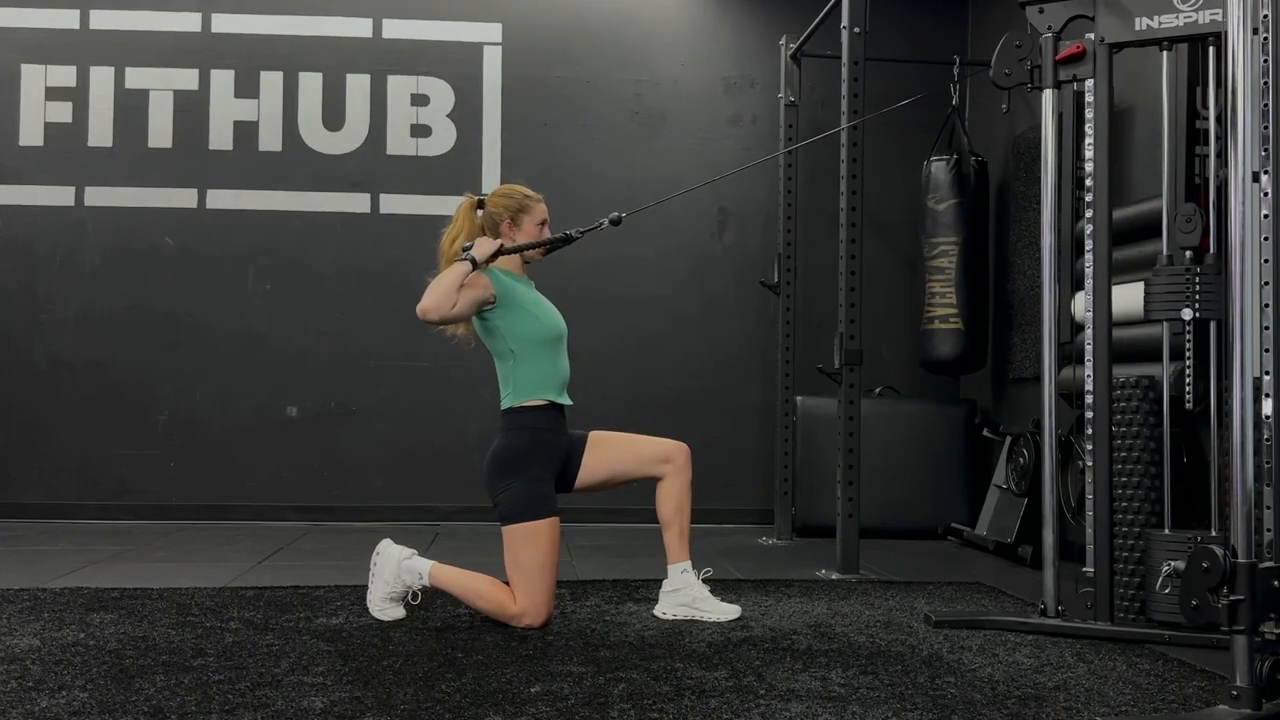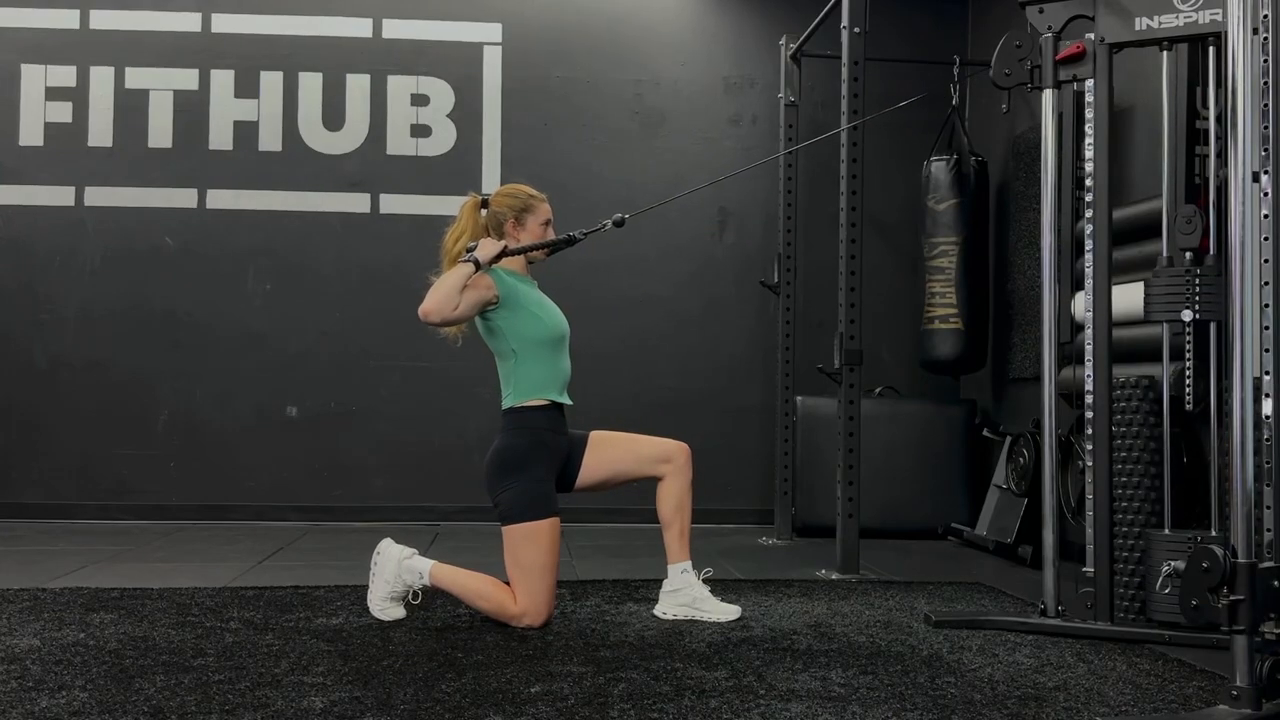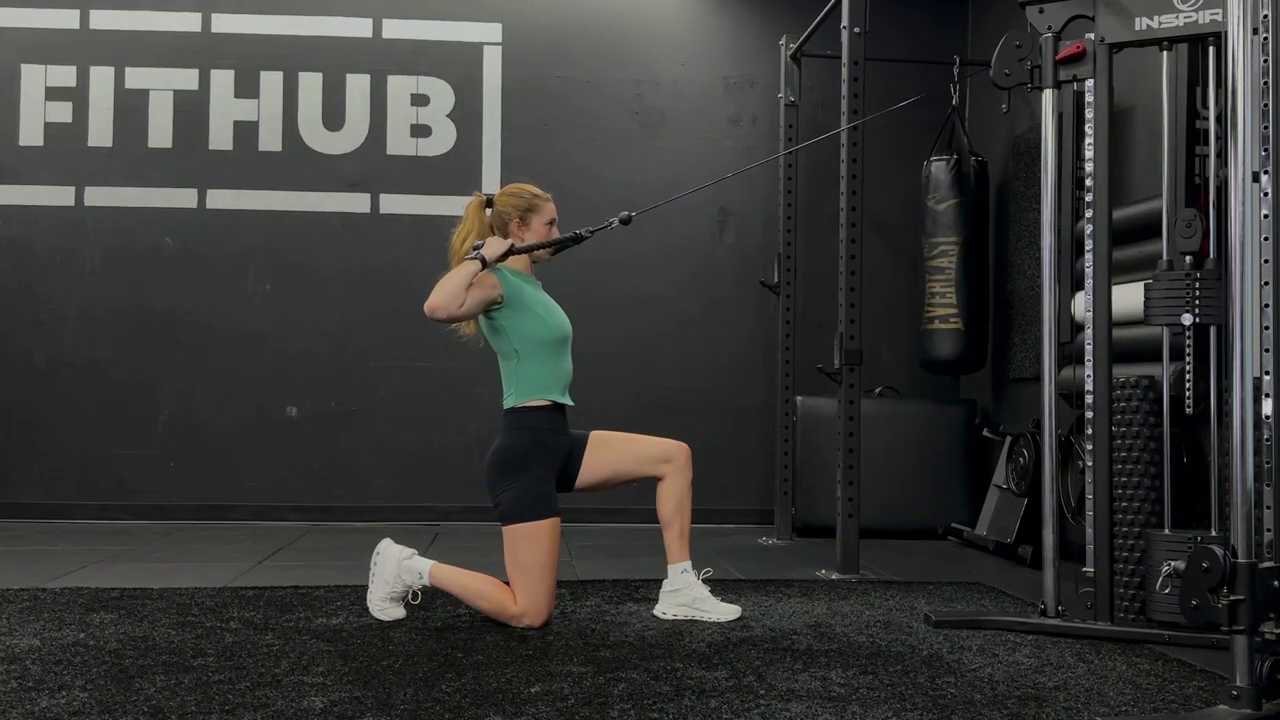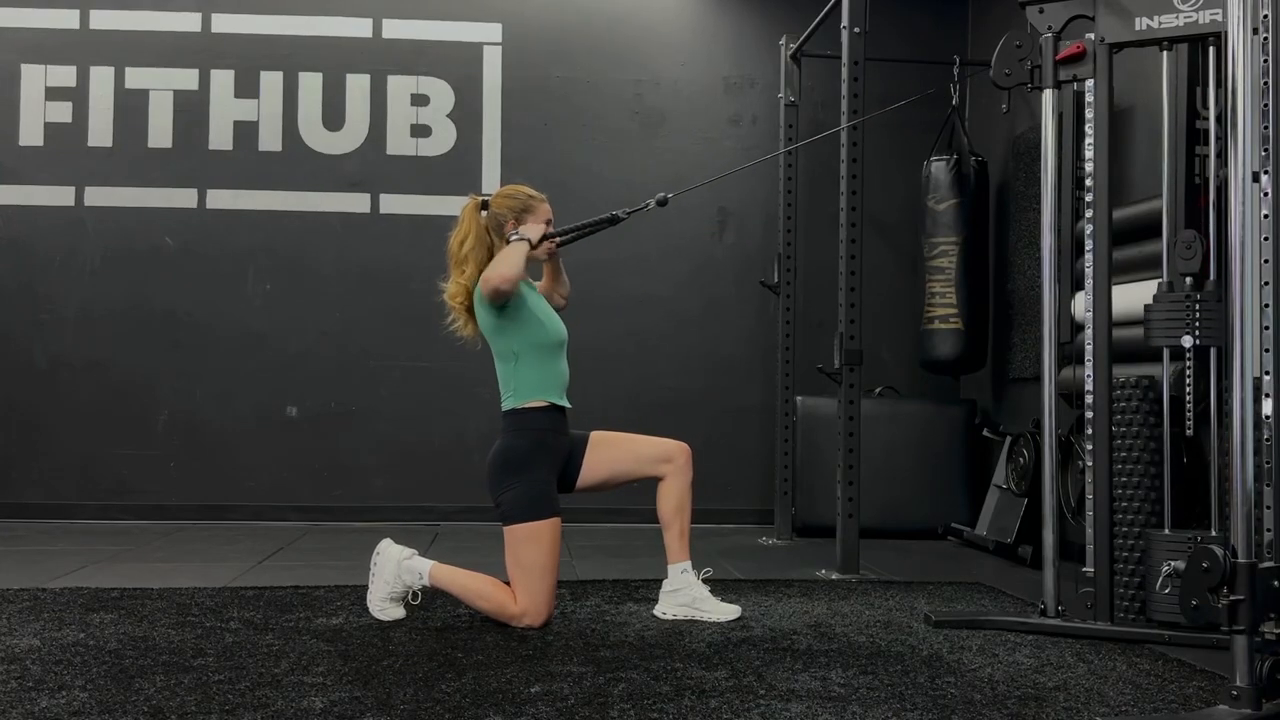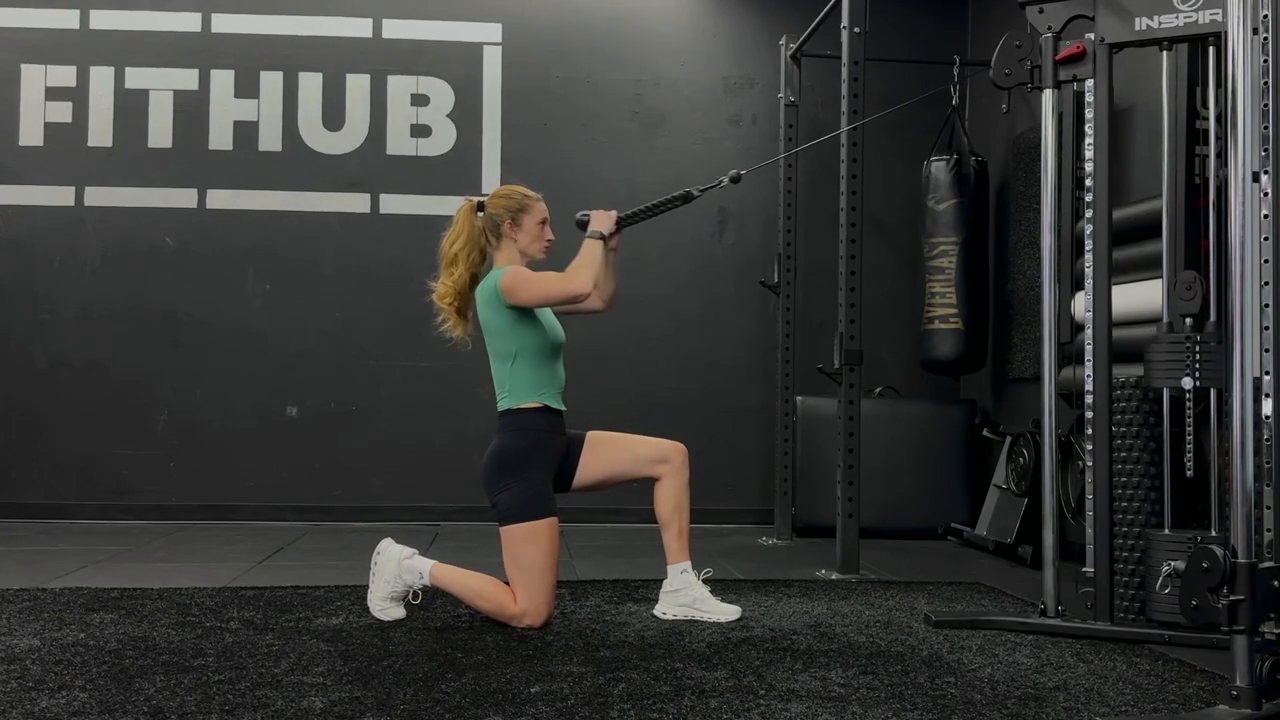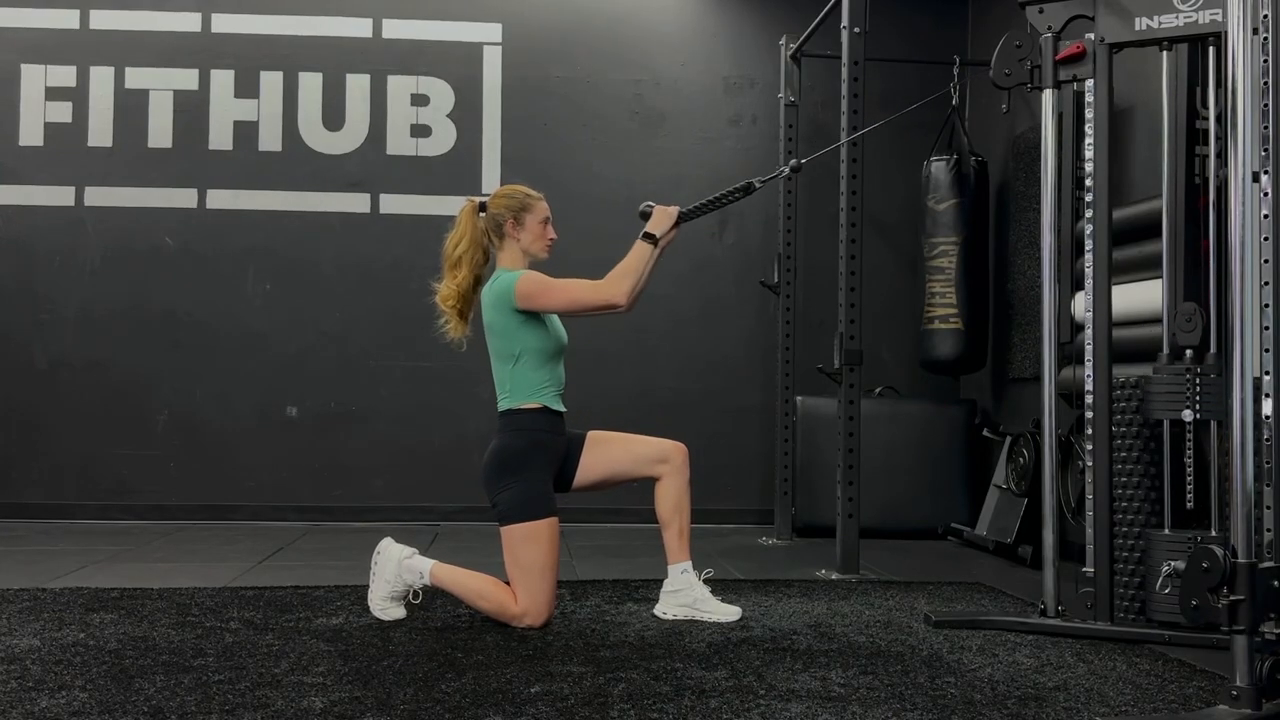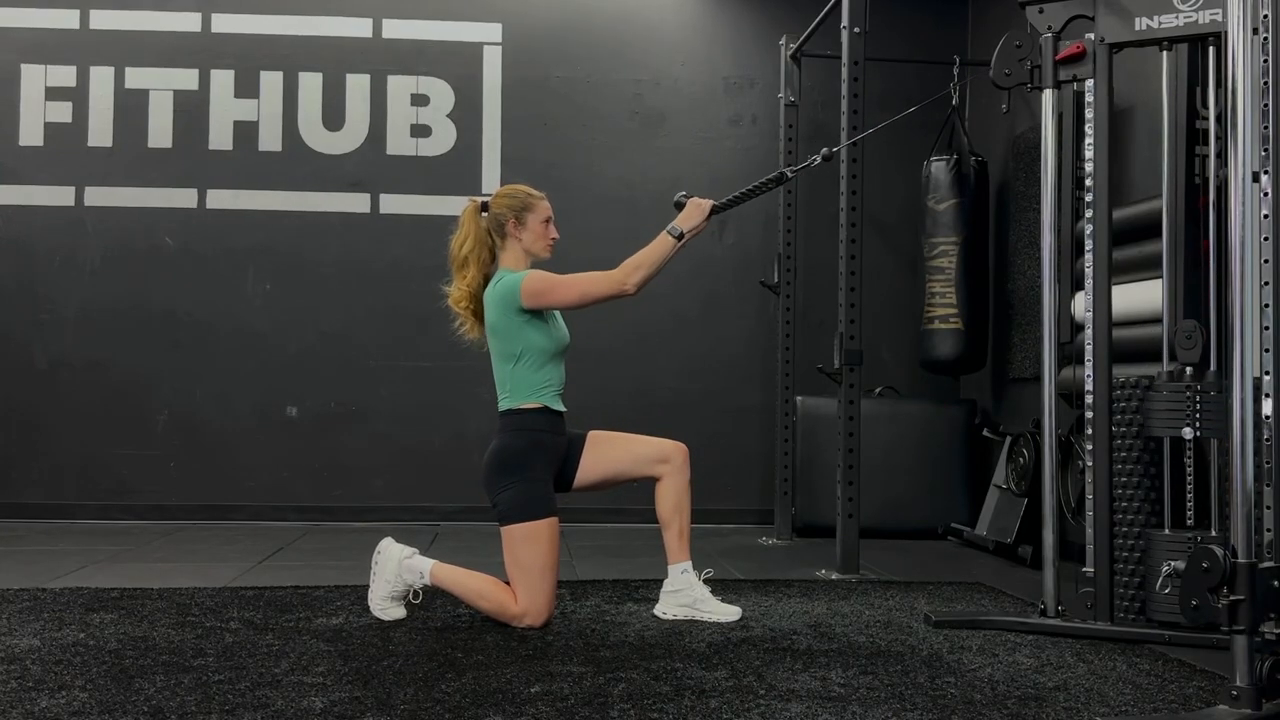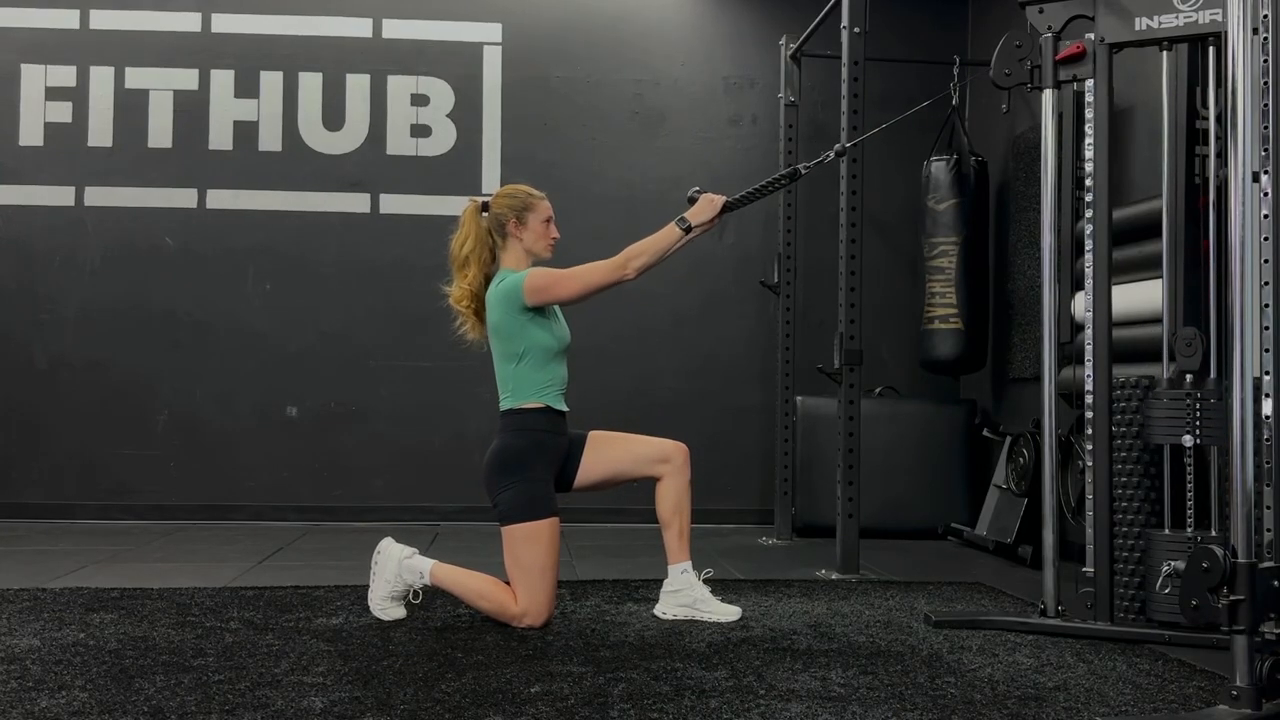
dt=0.2s
person 1, frame 1
left shoulder: (518, 284)
right shoulder: (489, 283)
right elbow: (430, 308)
right wrist: (472, 256)
left hip: (554, 441)
right hip: (522, 448)
left knee: (674, 456)
right knee: (530, 614)
left ankle: (680, 590)
right ankle: (409, 568)
person 1, frame 2
left shoulder: (520, 284)
right shoulder: (491, 284)
right elbow: (431, 311)
right wrist: (476, 258)
left hip: (555, 441)
right hip: (523, 449)
left knee: (675, 457)
right knee: (529, 614)
left ankle: (680, 590)
right ankle: (410, 567)
person 1, frame 3
left shoulder: (525, 284)
right shoulder: (495, 283)
right elbow: (437, 307)
left wrist: (520, 258)
right wrist: (482, 255)
left hip: (556, 441)
right hip: (524, 448)
left knee: (675, 457)
right knee: (529, 614)
left ankle: (680, 590)
right ankle: (409, 568)
person 1, frame 4
left shoulder: (519, 286)
right shoulder: (496, 285)
left elbow: (557, 296)
right elbow: (499, 275)
left wrist: (549, 254)
right wrist: (523, 240)
left hip: (555, 442)
right hip: (524, 449)
left knee: (675, 457)
right knee: (529, 613)
left ankle: (680, 590)
right ankle: (409, 568)
person 1, frame 5
left shoulder: (522, 286)
right shoulder: (504, 282)
left elbow: (599, 299)
right elbow: (579, 287)
left wrist: (606, 245)
right wrist: (594, 232)
left hip: (551, 442)
right hip: (520, 450)
left knee: (671, 457)
right knee: (530, 613)
left ankle: (680, 590)
right ankle: (410, 567)
person 1, frame 6
left shoulder: (522, 288)
right shoulder: (512, 285)
left elbow: (619, 300)
right elbow: (614, 295)
left wrist: (659, 242)
right wrist: (651, 232)
left hip: (551, 443)
right hip: (521, 451)
left knee: (672, 457)
right knee: (530, 614)
left ankle: (680, 590)
right ankle: (411, 567)
person 1, frame 7
left shoulder: (525, 288)
right shoulder: (515, 286)
left elbow: (622, 285)
right elbow: (621, 283)
left wrist: (680, 233)
right wrist: (679, 228)
left hip: (552, 442)
right hip: (522, 451)
left knee: (672, 457)
right knee: (530, 613)
left ankle: (680, 589)
right ankle: (411, 567)
person 1, frame 8
left shoulder: (528, 287)
right shoulder: (517, 286)
left elbow: (621, 269)
right elbow: (622, 268)
left wrist: (691, 227)
right wrist: (689, 220)
left hip: (553, 442)
right hip: (522, 451)
left knee: (672, 457)
right knee: (530, 613)
left ankle: (680, 589)
right ankle: (410, 567)
